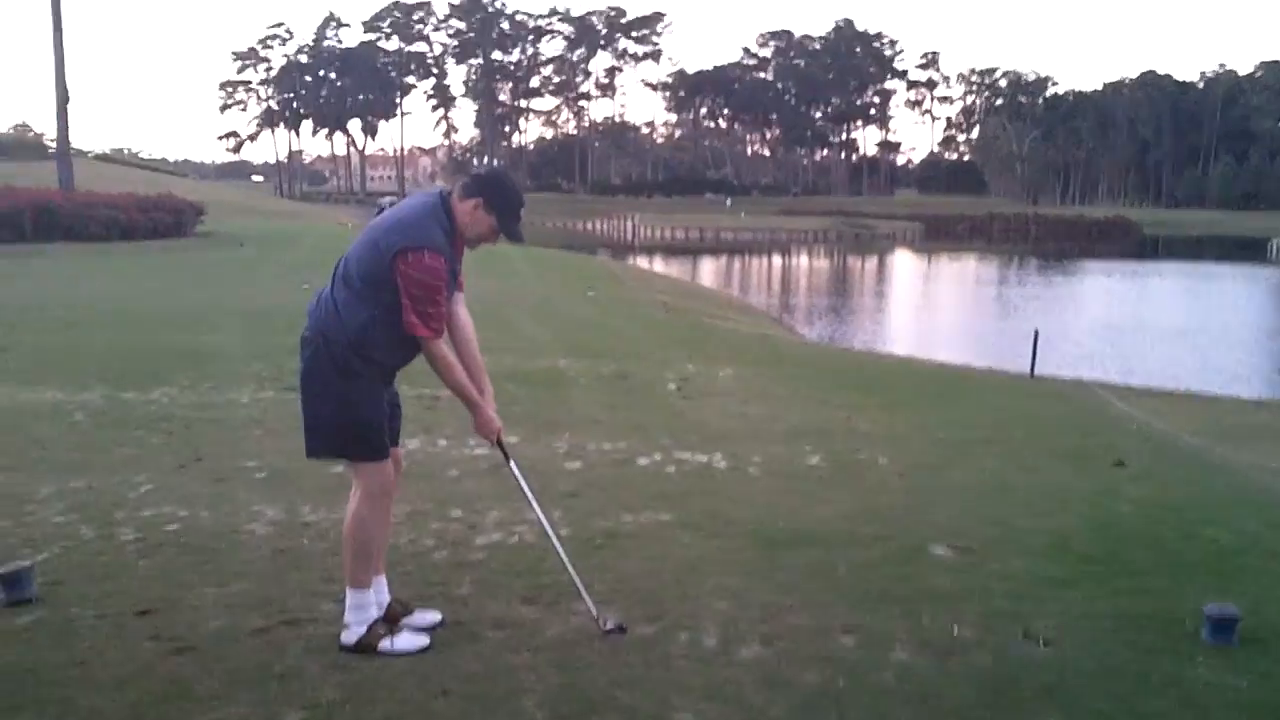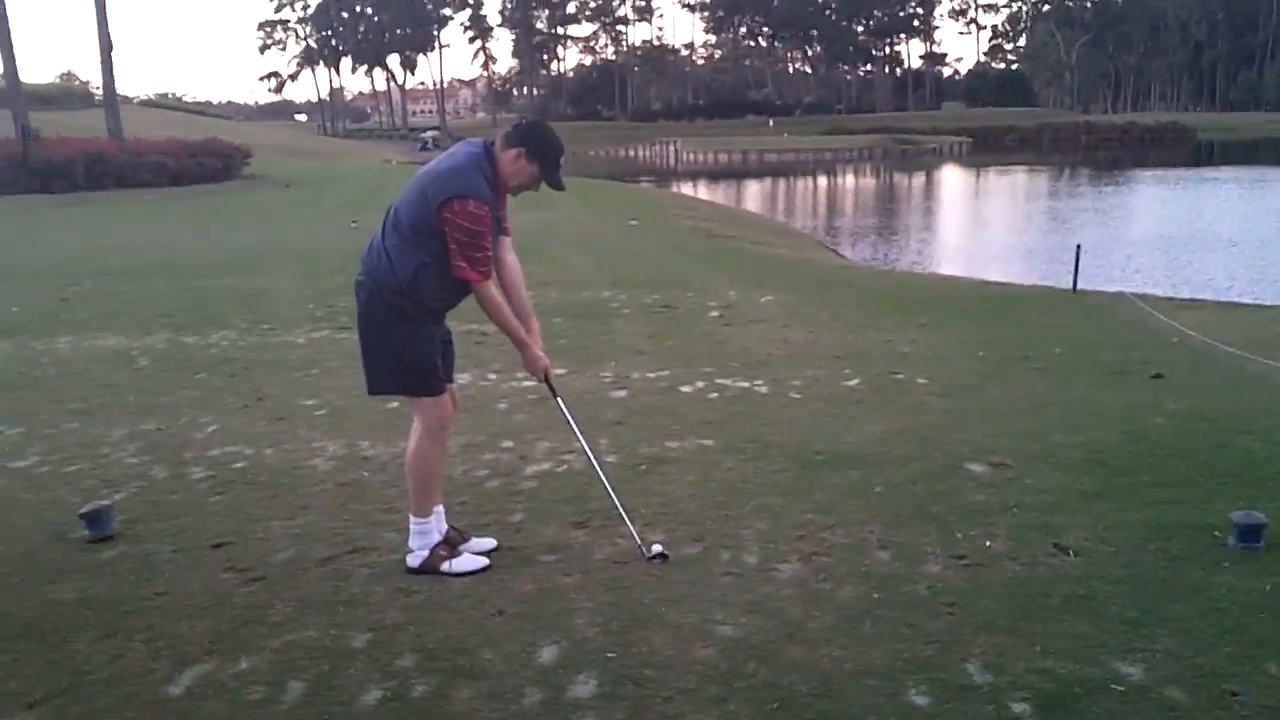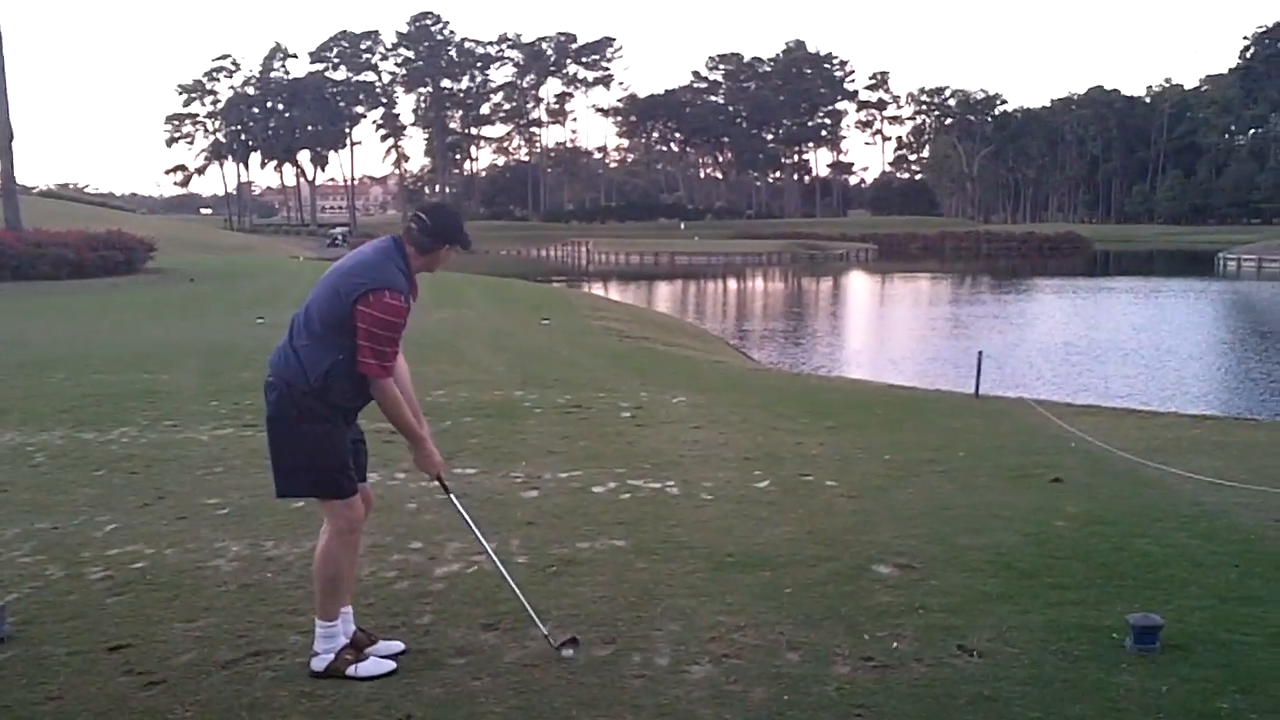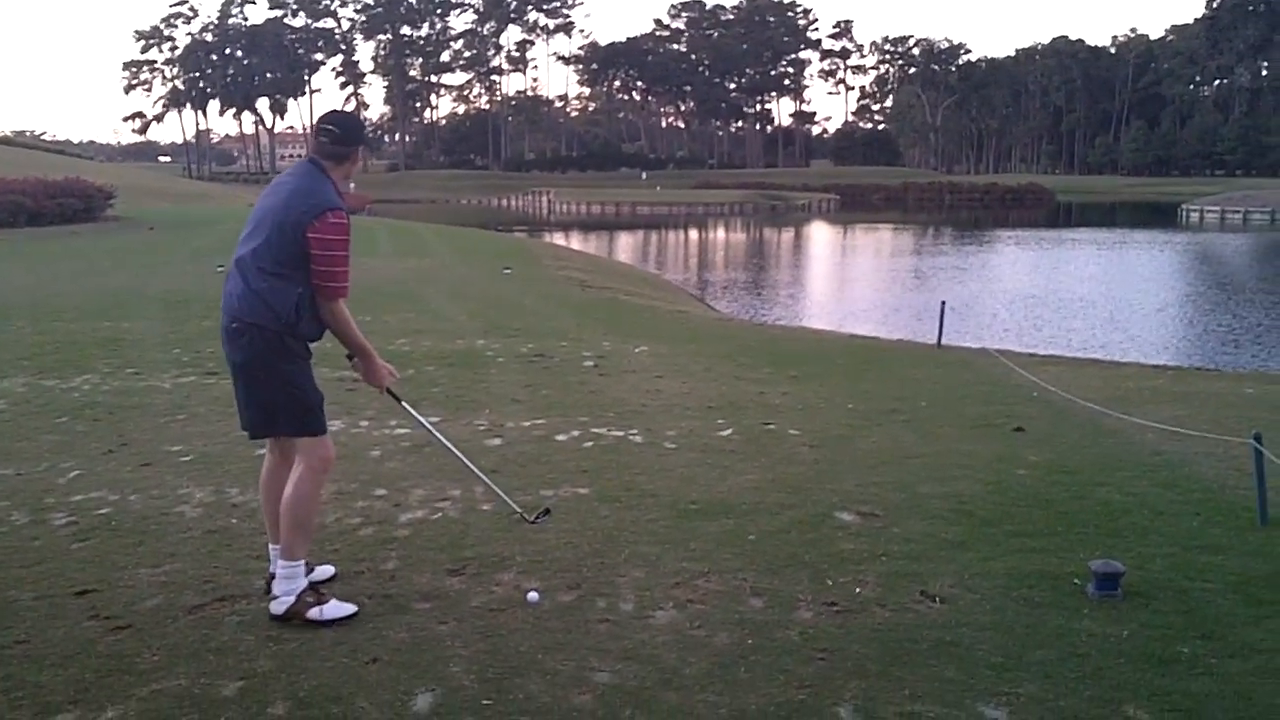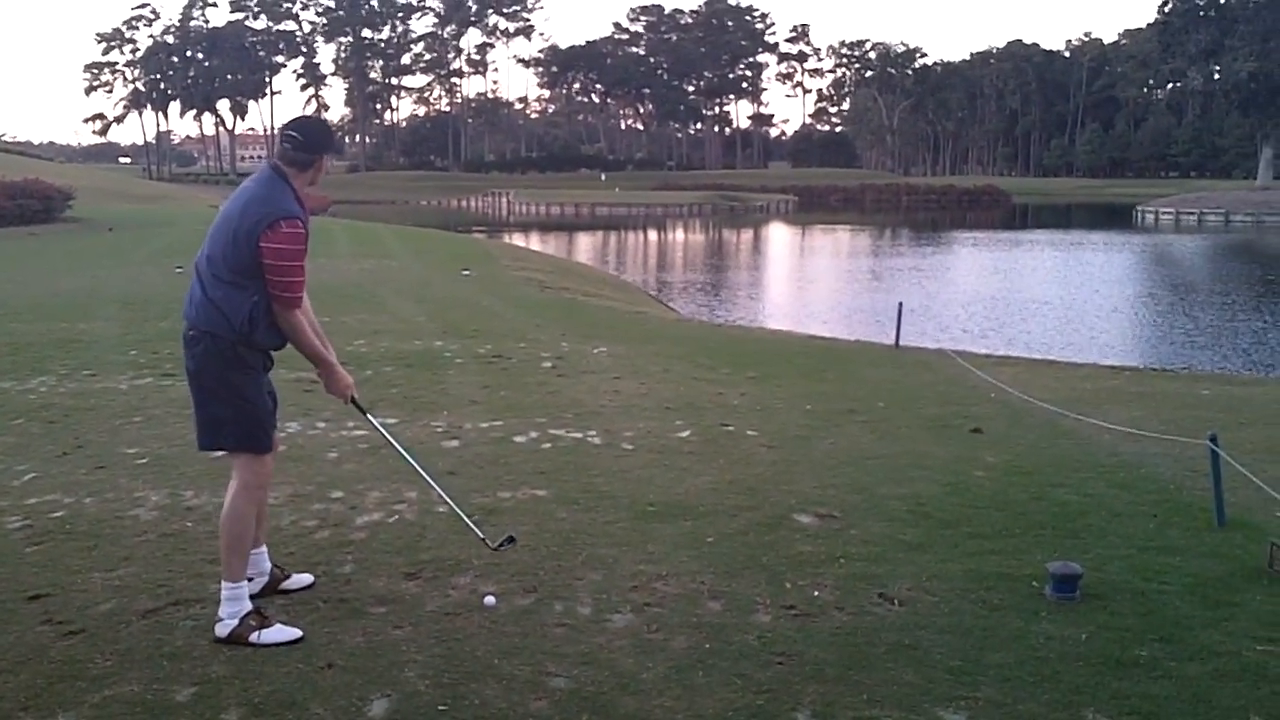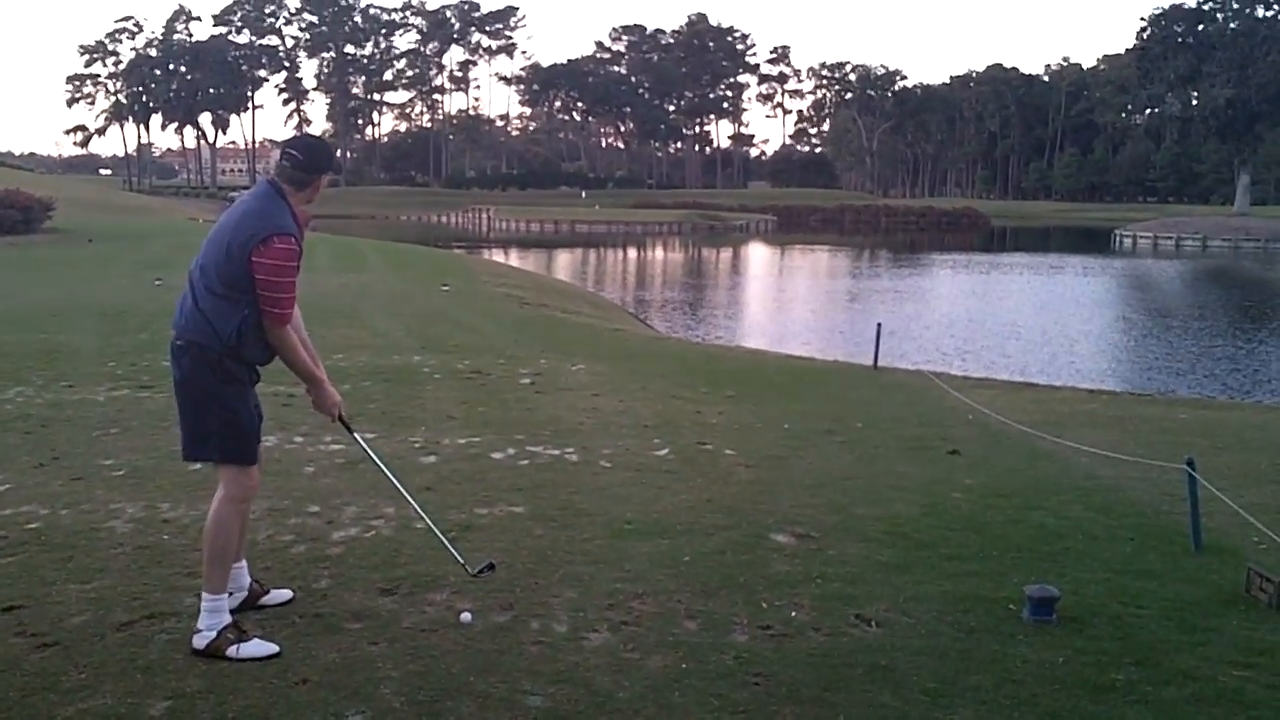
dt=0.7s
person 1, frame 1
left shoulder: (440, 221)
right shoulder: (423, 244)
left elbow: (455, 308)
right elbow: (432, 343)
left wrist: (485, 388)
right wrist: (477, 408)
left hip: (363, 355)
right hip: (340, 358)
left knee: (384, 476)
right knee: (374, 480)
left ankle: (377, 600)
right ankle: (360, 622)
person 1, frame 2
left shoulder: (484, 163)
right shoulder: (467, 193)
left elbow: (503, 252)
right elbow: (482, 285)
left wrist: (532, 328)
right wrist: (526, 348)
left hip: (416, 296)
right hip: (394, 301)
left knee: (441, 406)
right knee: (433, 413)
left ankle: (436, 527)
right ankle: (422, 545)
person 1, frame 3
left shoulder: (383, 258)
right shoulder: (387, 290)
left elbow: (391, 360)
right elbow: (379, 381)
left wrist: (422, 425)
right wrist: (419, 445)
left hip: (319, 394)
right hip: (305, 402)
left knee: (357, 504)
right knee: (344, 515)
left ankle: (345, 629)
right ankle: (329, 648)
person 1, frame 4
left shoulder: (289, 183)
right shoulder: (327, 209)
right elbow: (329, 303)
left wrist: (357, 350)
right wrist: (368, 359)
left hip: (247, 326)
right hip: (270, 337)
left knee: (283, 447)
right knee: (315, 454)
left ankle: (282, 563)
right ankle: (291, 590)
person 1, frame 5
left shoulder: (261, 188)
right shoulder: (283, 218)
left elbow: (292, 291)
right elbow: (287, 311)
left wrist: (327, 350)
right wrist: (329, 370)
left hip: (228, 339)
right hip: (226, 347)
left knee: (260, 454)
right knee: (252, 470)
left ankle: (257, 570)
right ankle: (234, 612)
person 1, frame 6
left shoulder: (261, 203)
right shoulder: (278, 234)
left elbow: (285, 308)
right elbow: (277, 328)
left wrist: (318, 368)
right wrist: (317, 386)
left hip: (215, 352)
right hip: (213, 360)
left knee: (245, 466)
right knee: (238, 482)
left ankle: (236, 584)
right ankle: (211, 625)
